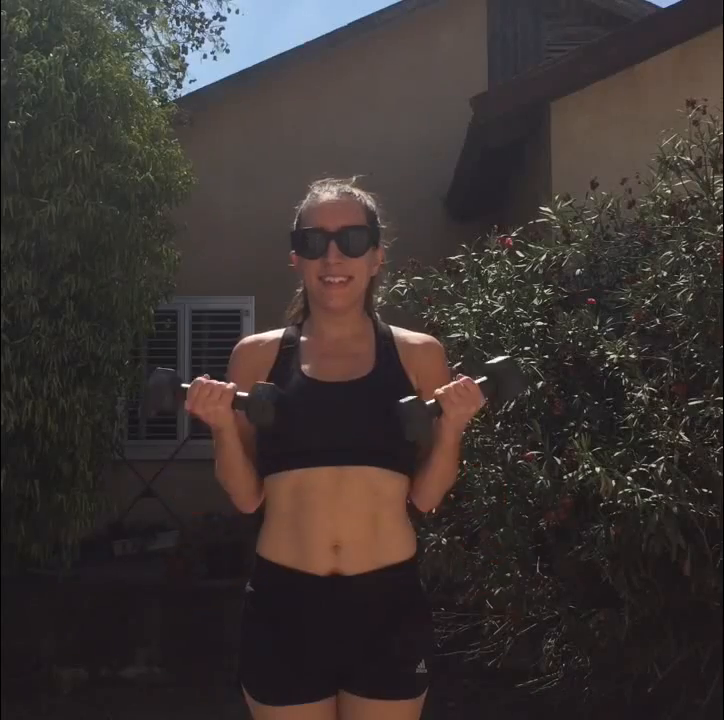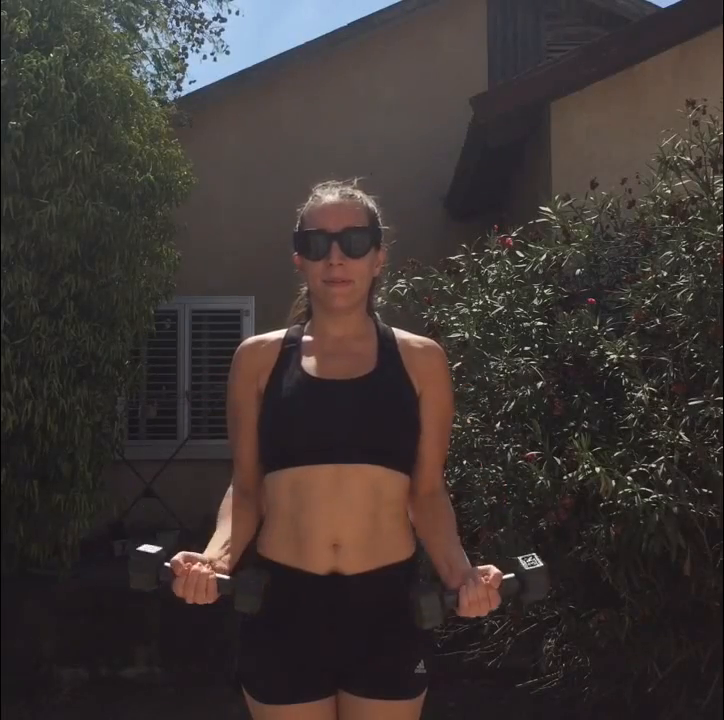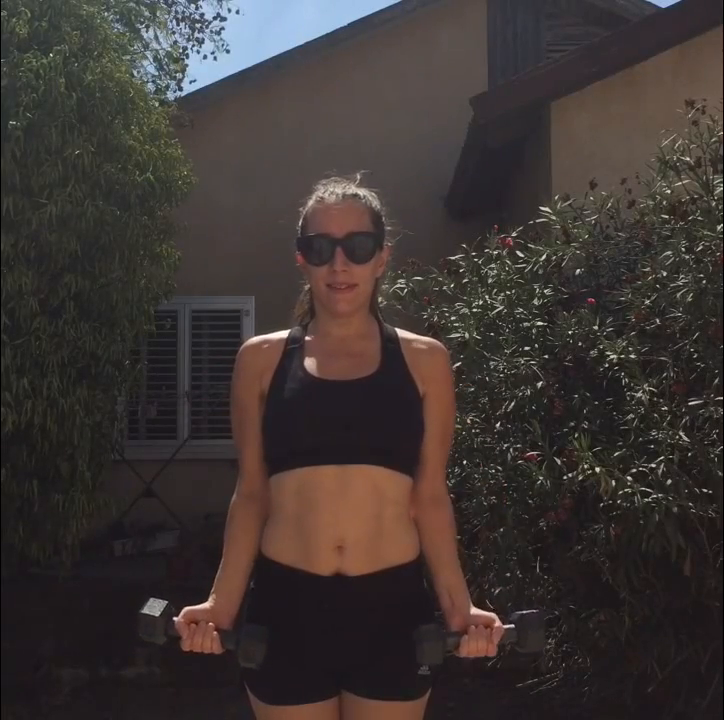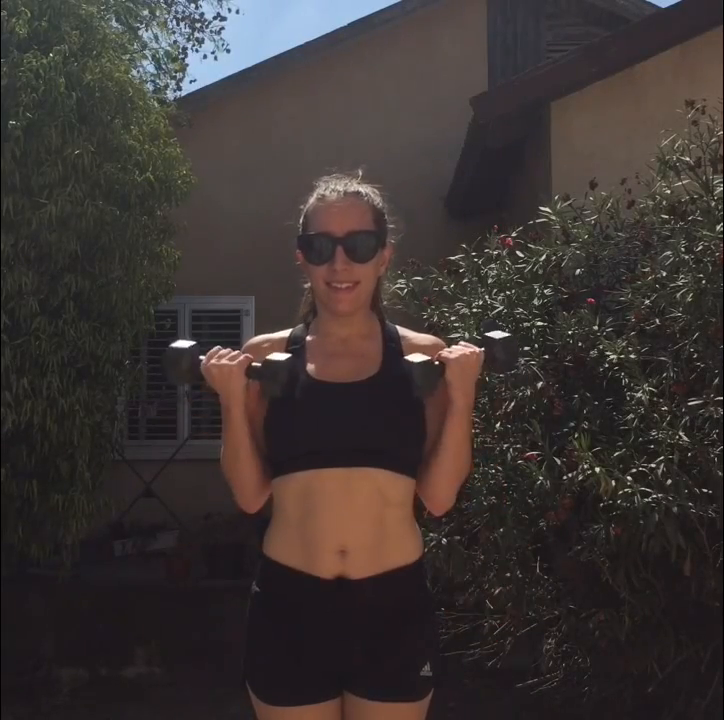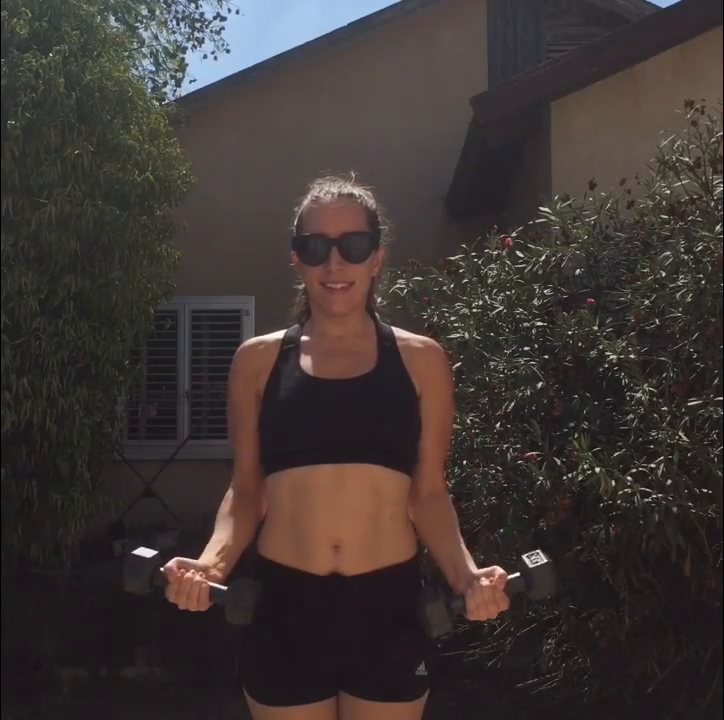
dt=0.7s
person 1, frame 1
left shoulder: (418, 355)
right shoulder: (258, 356)
left elbow: (426, 494)
right elbow: (247, 496)
left wrist: (452, 424)
right wrist: (221, 424)
left hip: (389, 604)
right hip: (284, 603)
person 1, frame 2
left shoulder: (420, 359)
right shoulder: (258, 358)
left elbow: (428, 491)
right elbow: (246, 486)
left wrist: (459, 570)
right wrist: (216, 558)
left hip: (387, 604)
right hip: (284, 603)
person 1, frame 3
left shoulder: (424, 360)
right shoulder: (262, 359)
left elbow: (430, 495)
right elbow: (252, 491)
left wrist: (458, 602)
right wrist: (223, 599)
left hip: (393, 605)
right hip: (288, 604)
person 1, frame 4
left shoulder: (425, 356)
right shoulder: (265, 356)
left elbow: (439, 496)
right elbow: (251, 494)
left wrist: (461, 398)
right wrist: (232, 402)
left hip: (395, 607)
right hip: (290, 606)
person 1, frame 5
left shoulder: (420, 359)
right shoulder: (259, 359)
left elbow: (428, 493)
right elbow: (246, 490)
left wrist: (467, 574)
right wrist: (212, 561)
left hip: (388, 605)
right hip: (285, 605)
